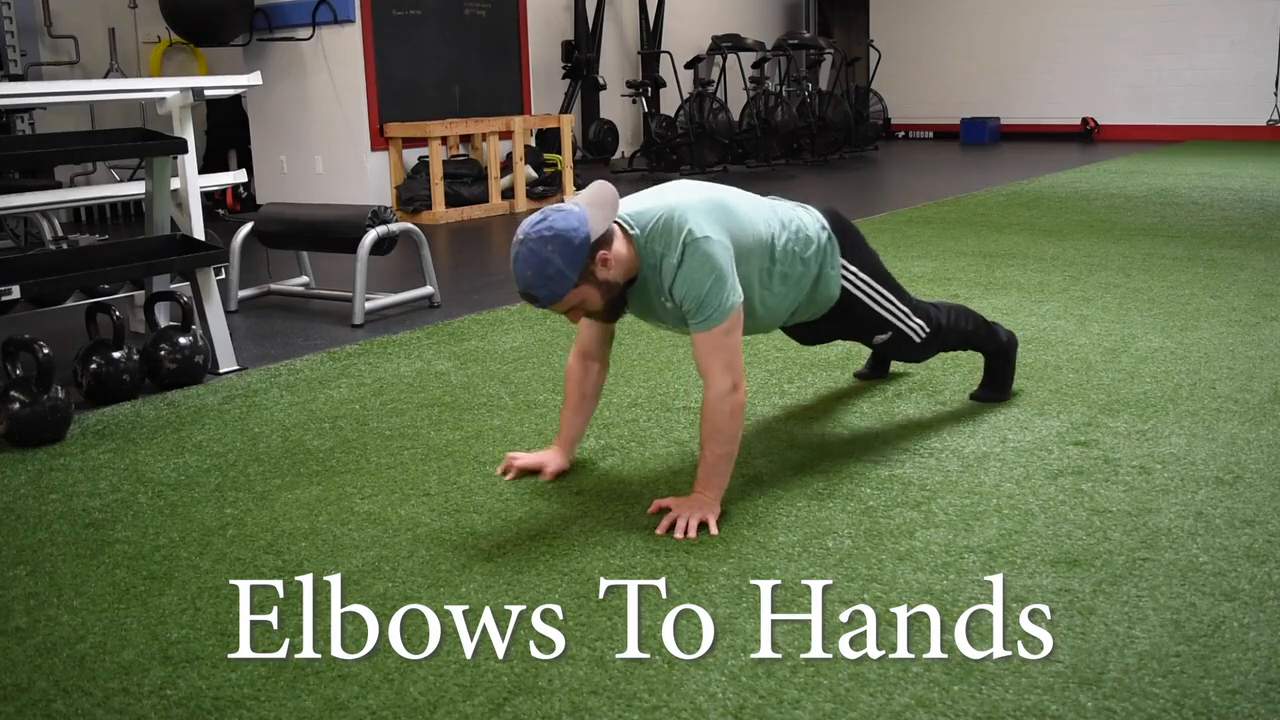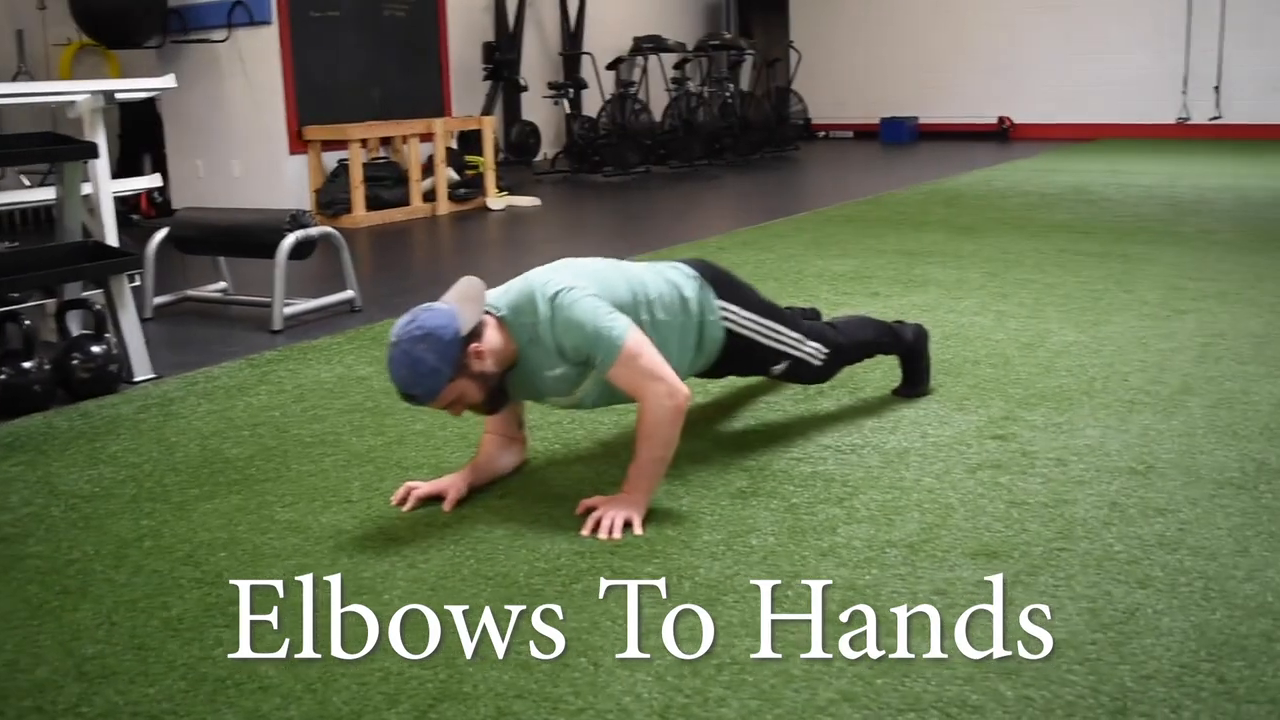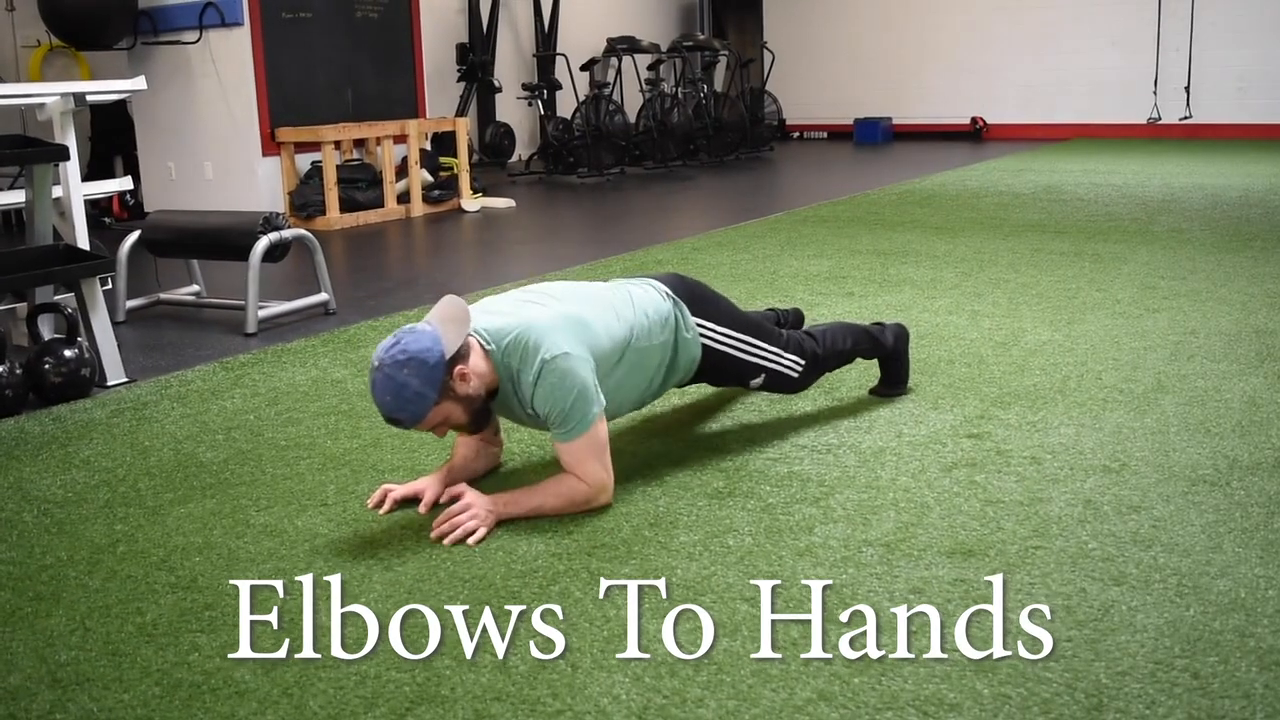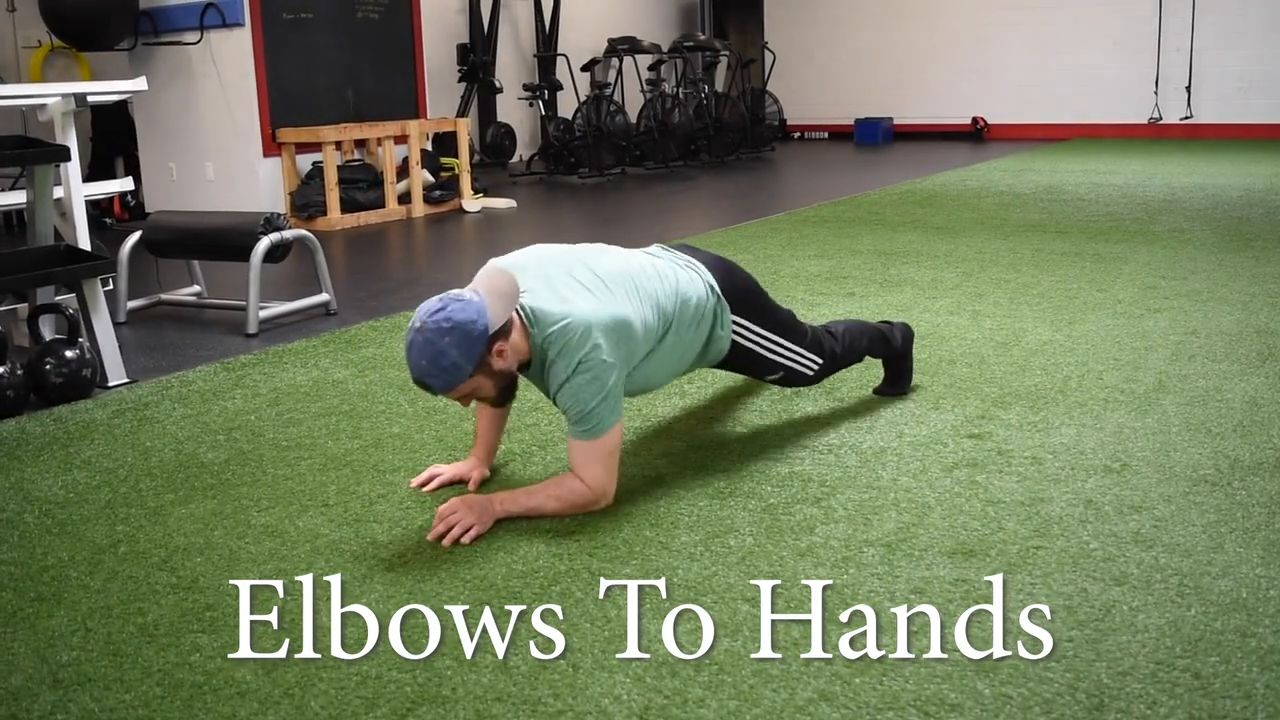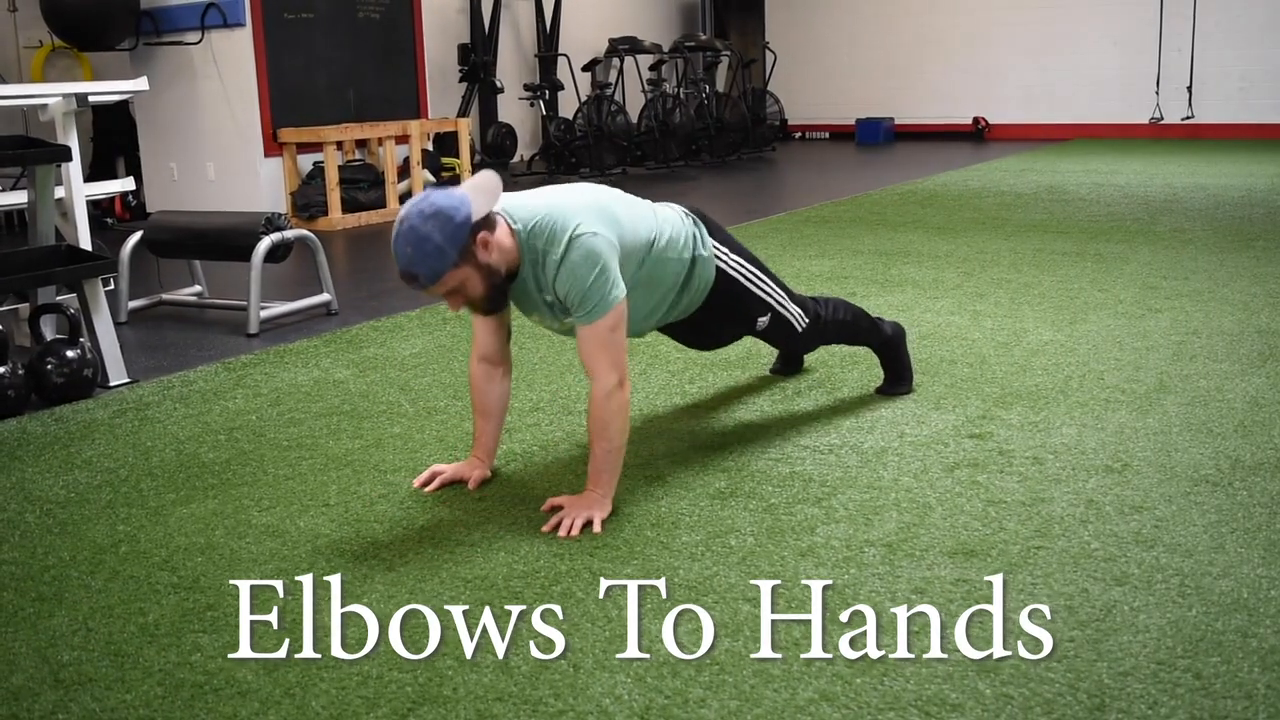
dt=0.7s
person 1, frame 1
left shoulder: (691, 247)
right shoulder: (592, 246)
left elbow: (726, 386)
right elbow: (588, 359)
left wrist: (706, 497)
right wrist: (561, 449)
left hip: (823, 259)
right hip: (780, 280)
left knee: (917, 334)
right knee: (832, 337)
left ankle: (996, 344)
right ankle: (881, 352)
person 1, frame 2
left shoulder: (559, 312)
right shoulder: (482, 342)
left elbow: (668, 396)
right elbow: (507, 442)
left wrist: (632, 498)
right wrist: (463, 477)
left hip: (702, 309)
right hip: (667, 328)
left knee: (820, 354)
left ankle: (905, 339)
right ankle: (798, 317)
person 1, frame 3
left shoulder: (550, 363)
right shoulder: (457, 347)
left elbow: (595, 485)
right elbow: (484, 446)
left wrist: (494, 506)
right wrist: (441, 476)
left hip: (682, 323)
right hip: (637, 310)
left knee: (798, 361)
left ankle: (884, 341)
right ankle: (780, 319)
person 1, frame 4
left shoulder: (579, 351)
right shoulder: (492, 290)
left elbow: (595, 488)
right elbow: (502, 377)
left wrist: (492, 505)
right wrist: (479, 459)
left hip: (713, 306)
right hip: (666, 268)
left knee: (814, 357)
left ankle: (891, 341)
right ankle: (795, 332)
person 1, frame 5
left shoulder: (577, 247)
right shoulder: (477, 254)
left elbow: (610, 383)
right elbow: (490, 363)
left wrist: (599, 496)
right wrist: (479, 459)
left hip: (696, 263)
left knee: (798, 322)
right knee: (720, 336)
left ankle: (884, 337)
right ankle: (791, 352)
